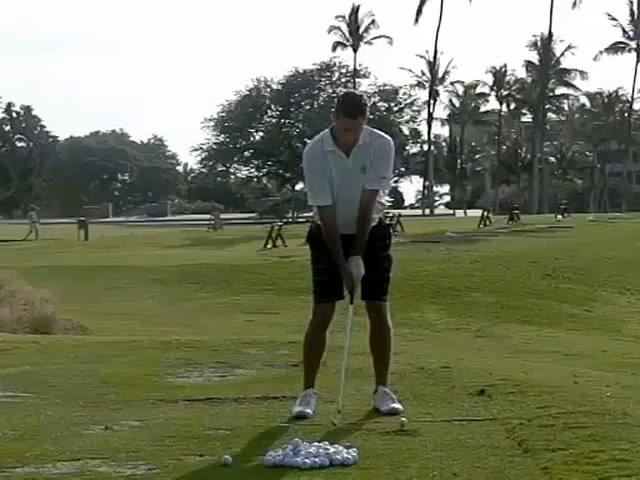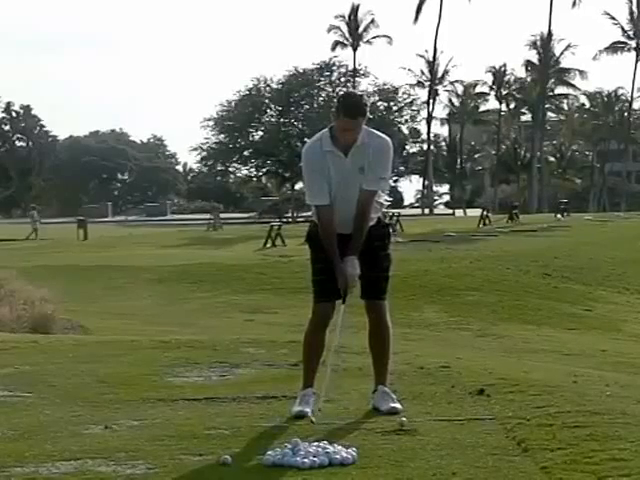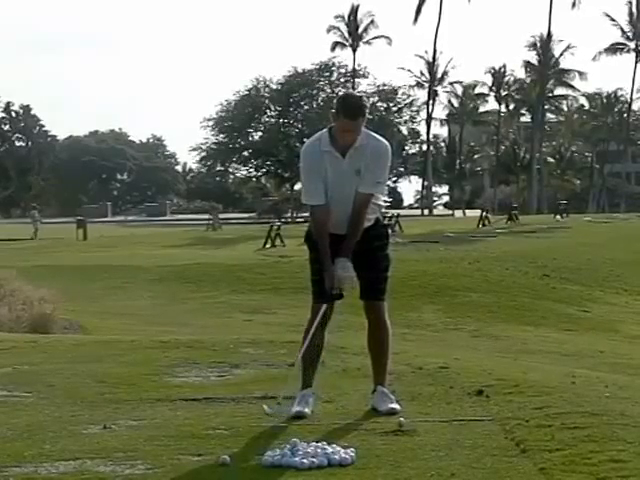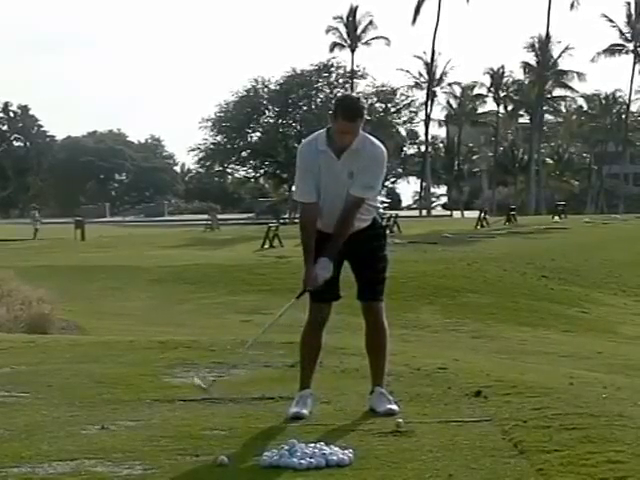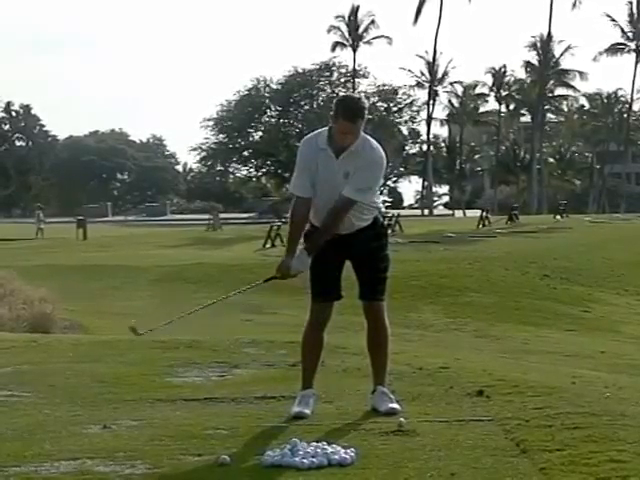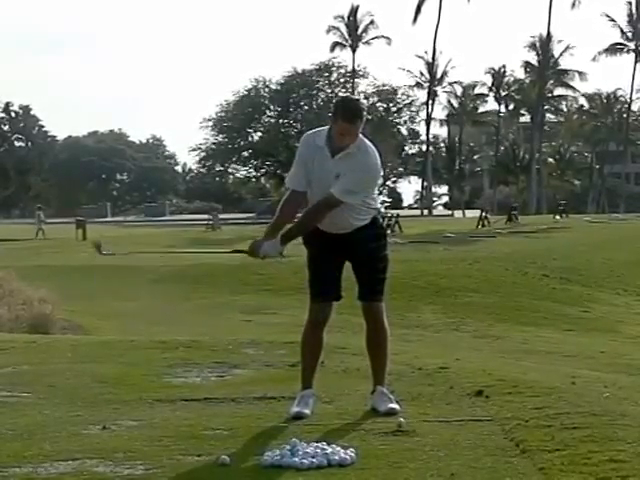
dt=0.7s
person 1, frame 1
left shoulder: (382, 145)
right shoulder: (314, 152)
left elbow: (368, 204)
right elbow: (326, 214)
left wrist: (358, 257)
right wrist: (343, 266)
left hip: (371, 233)
right hip: (328, 236)
left knee: (378, 310)
right knee: (322, 313)
left ankle: (382, 390)
right ankle: (308, 392)
person 1, frame 2
left shoulder: (380, 145)
right shoulder: (313, 151)
left elbow: (365, 204)
right elbow: (323, 213)
left wrist: (354, 257)
right wrist: (337, 264)
left hip: (369, 232)
right hip: (327, 234)
left knee: (377, 309)
right knee: (321, 312)
left ankle: (381, 389)
right ankle: (307, 391)
person 1, frame 3
left shoulder: (378, 148)
right shoulder: (312, 151)
left elbow: (362, 207)
right elbow: (318, 212)
left wrist: (346, 259)
right wrist: (328, 265)
left hip: (367, 233)
right hip: (326, 234)
left knee: (376, 310)
right knee: (320, 312)
left ankle: (381, 390)
right ankle: (306, 391)
person 1, frame 4
left shoulder: (375, 152)
right shoulder: (308, 150)
left elbow: (351, 209)
right elbow: (308, 210)
left wrist: (329, 259)
right wrist: (309, 263)
left hip: (364, 234)
right hip: (323, 234)
left knee: (374, 311)
right knee: (317, 315)
left ankle: (378, 390)
right ankle: (304, 392)
person 1, frame 5
left shoulder: (373, 155)
right shoulder: (310, 146)
left elbow: (341, 209)
right elbow: (301, 203)
left wrist: (307, 253)
right wrist: (290, 253)
left hip: (366, 234)
right hip: (322, 234)
left knee: (376, 312)
right knee: (319, 314)
left ankle: (380, 389)
right ankle: (306, 391)
person 1, frame 6
left shoulder: (367, 160)
right shoulder: (309, 142)
left elbow: (323, 207)
right elbow: (296, 195)
left wrist: (282, 242)
right wrist: (268, 235)
left hip: (364, 234)
right hip: (323, 235)
left knee: (374, 312)
right knee: (318, 314)
left ankle: (380, 390)
right ankle: (306, 391)
